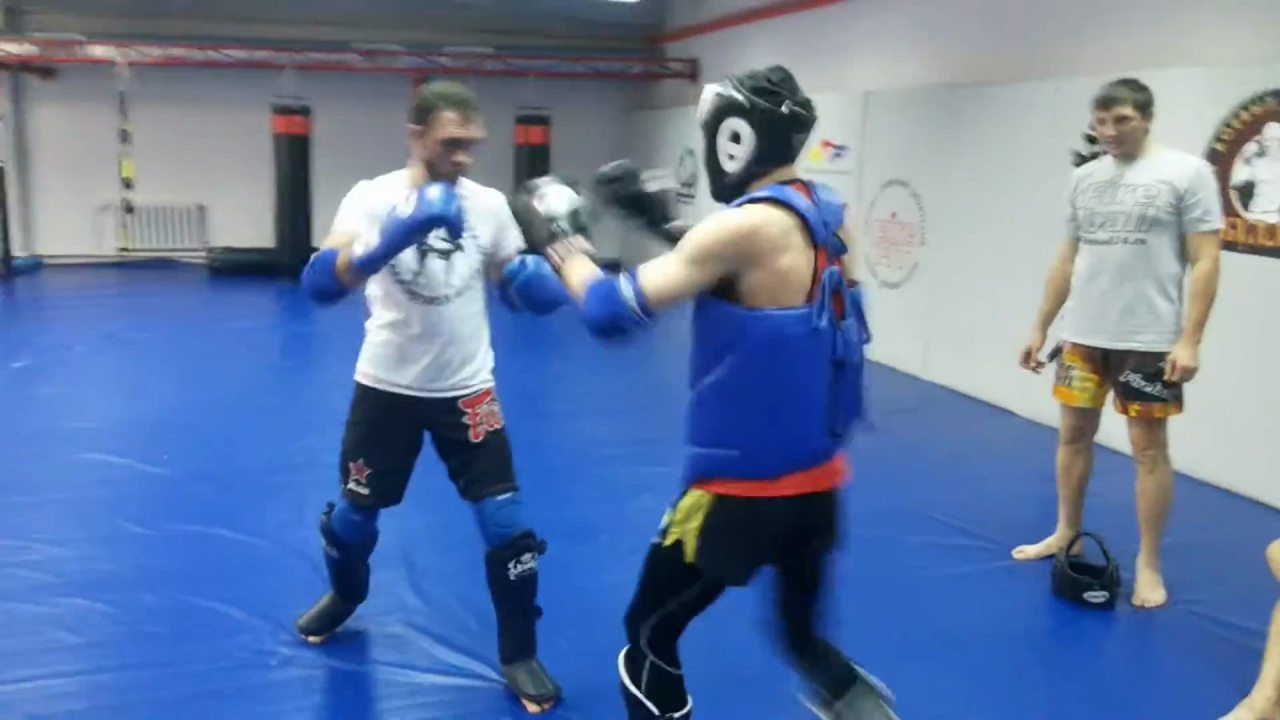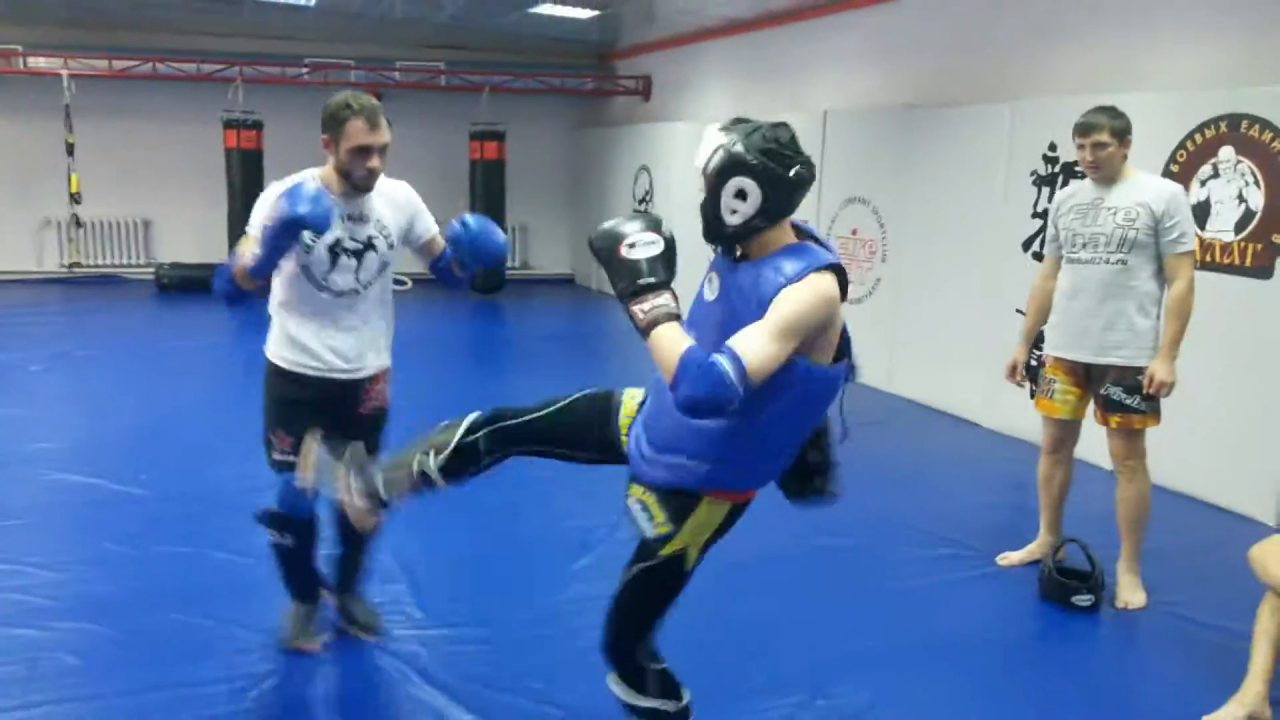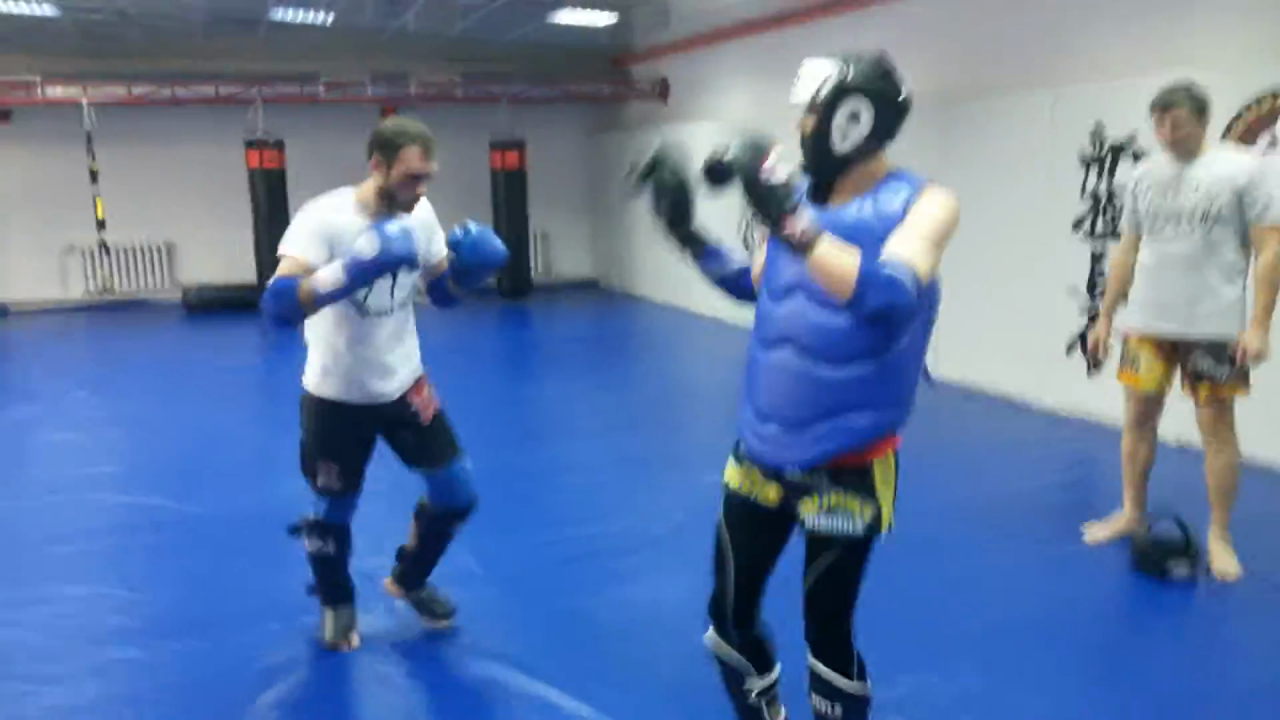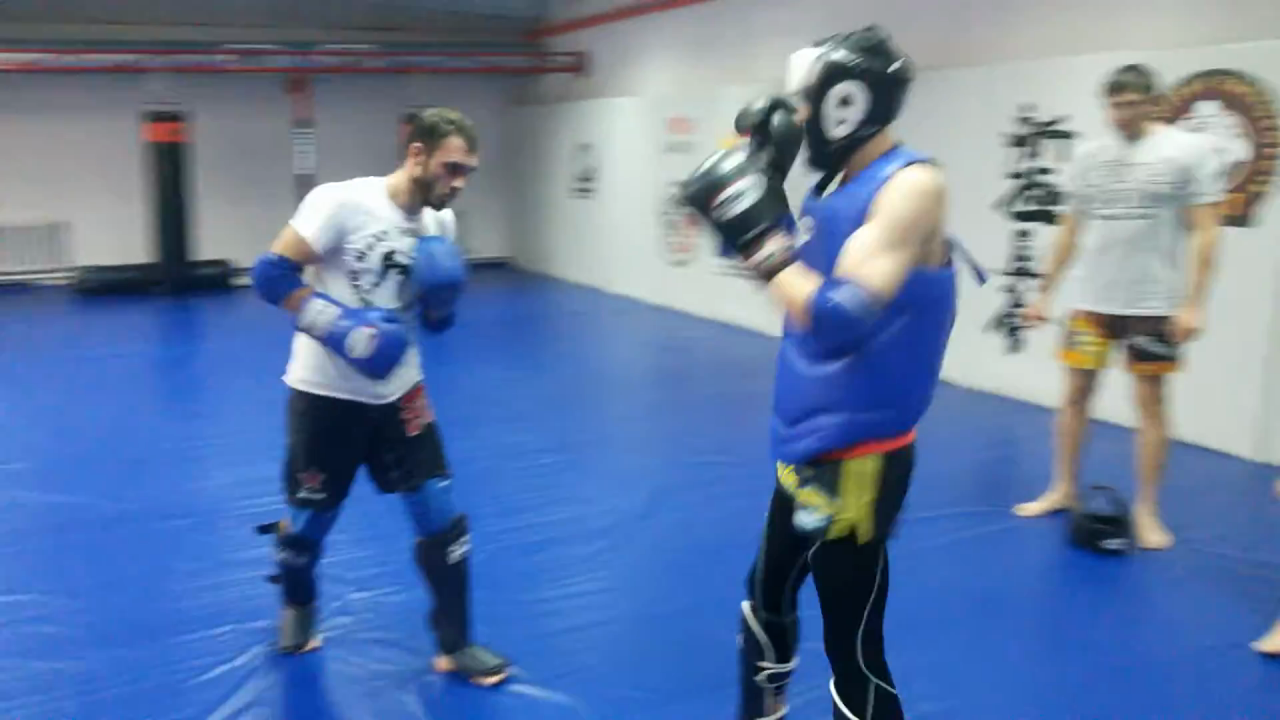
dt=0.4s
person 1, frame 1
left shoulder: (746, 227)
right shoulder: (826, 213)
left elbow: (612, 313)
left wrist: (556, 237)
right wrist: (656, 217)
left hip: (744, 492)
right hip: (817, 480)
left knee: (649, 636)
right knee: (802, 635)
person 1, frame 2
left shoulder: (814, 287)
right shoulder: (734, 251)
left elbow: (706, 389)
left wrist: (645, 292)
left hip: (701, 485)
right hip: (650, 423)
left knee: (628, 644)
right knee: (494, 432)
right ankle: (372, 489)
person 1, frame 3
left shoulder: (922, 206)
right shoulder: (799, 194)
left elbow: (883, 300)
right elbow: (754, 285)
left wrist: (790, 219)
right wrist: (686, 227)
left hip: (846, 462)
right hip: (764, 447)
left knee: (828, 637)
right knee: (731, 620)
person 1, frame 4
left shoulder: (912, 187)
right shoulder: (844, 185)
left elbow: (836, 321)
right elbow: (808, 270)
left wrist: (756, 229)
right wrist: (768, 190)
left hip: (856, 461)
right hip: (810, 446)
left knee: (852, 651)
right knee: (766, 600)
person 2, frame 1
left shoulder: (490, 203)
right shoulder: (375, 197)
left elbow: (510, 280)
right elbow: (319, 283)
left wrist: (530, 282)
right wrist: (391, 238)
left hip: (465, 389)
right hip: (386, 386)
left knee: (507, 526)
right knee: (352, 515)
left ankle: (519, 656)
right ankle: (346, 595)
person 2, frame 2
left shoulder: (400, 198)
right shoulder: (284, 199)
left elbow: (445, 266)
right elbow: (229, 288)
left wrist: (469, 251)
right wrist: (274, 246)
left hip: (366, 370)
right hip: (297, 369)
right knee: (294, 495)
left ankle: (347, 588)
right ankle: (304, 600)
person 2, frame 3
left shoulder: (419, 216)
right shoulder: (323, 218)
left elbow: (446, 292)
right elbow: (278, 306)
left wrist: (472, 267)
right wrist: (352, 268)
left hip: (403, 383)
right hip: (337, 394)
left knee: (455, 492)
right knee: (334, 510)
left ankle: (410, 579)
right ankle: (338, 606)
person 2, frame 4
left shoulder: (440, 221)
right shoulder: (342, 202)
right elbow: (269, 276)
left wrist: (443, 293)
right wrist: (340, 329)
left hip: (397, 391)
right hip: (326, 394)
left knee: (440, 515)
right knee: (310, 520)
left ankle: (455, 644)
right ankle: (298, 604)
person 3, frame 1
left shoulder: (1187, 172)
right shoulder: (1084, 178)
left elbow: (1205, 261)
left wrist: (1189, 340)
right wrist: (1040, 328)
left hip: (1148, 341)
right hip: (1082, 336)
left knee: (1148, 449)
right knee: (1073, 435)
left ankle: (1149, 565)
right ankle: (1065, 533)
person 3, frame 2
left shoulder: (1163, 196)
right shoulder: (1065, 199)
left elbow: (1181, 282)
left wrist: (1166, 355)
right wrist: (1024, 343)
left hip: (1128, 356)
right hip: (1063, 350)
left knee: (1127, 458)
right knee: (1054, 445)
left ankle: (1129, 568)
right ankle: (1046, 539)
person 3, frame 3
right shoulder: (1144, 175)
right elbow: (1126, 251)
right wrist: (1105, 317)
left hip: (1212, 327)
right hip: (1146, 323)
left knee: (1216, 427)
right knee: (1138, 417)
left ankle: (1219, 537)
right ankle: (1131, 513)
person 3, frame 4
left shoulder: (1188, 150)
right shoulder: (1090, 155)
left elbow: (1205, 230)
right elbow: (1070, 231)
left wrist: (1193, 303)
right wrist: (1043, 294)
left hip: (1152, 306)
right hip: (1090, 301)
left knee: (1150, 402)
right knee: (1075, 393)
left ankle: (1147, 510)
right ankle: (1063, 490)
